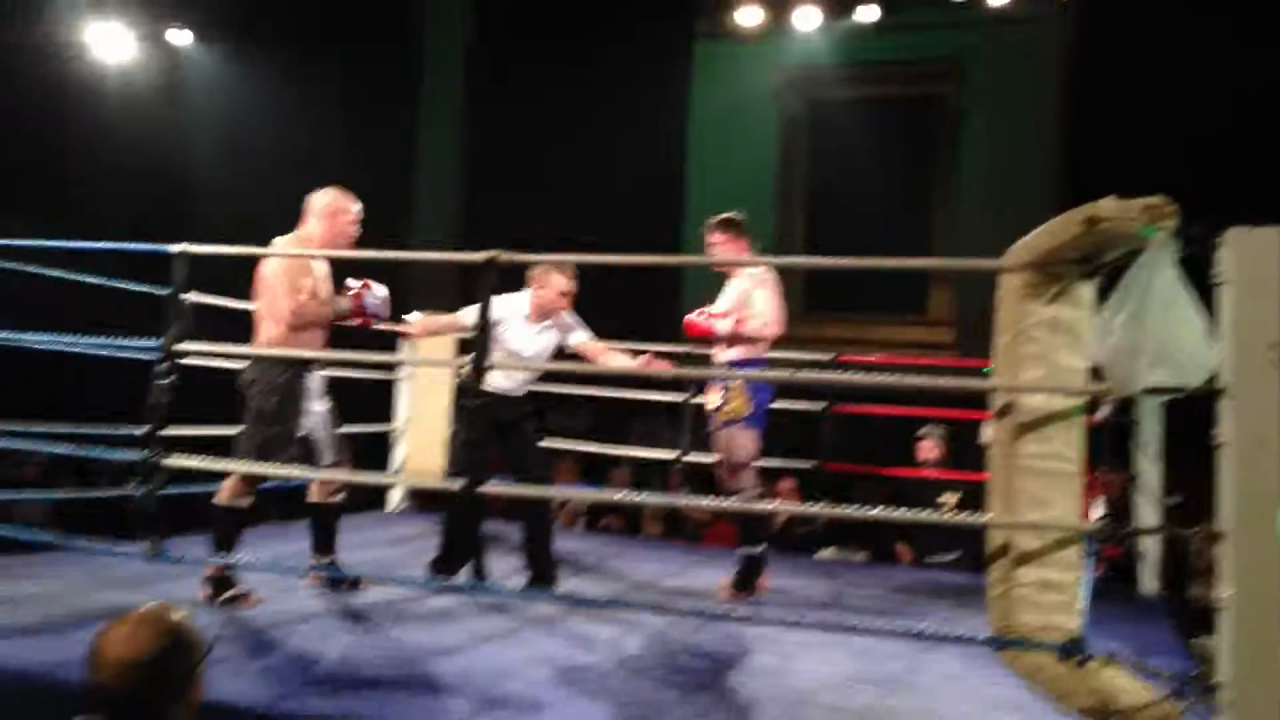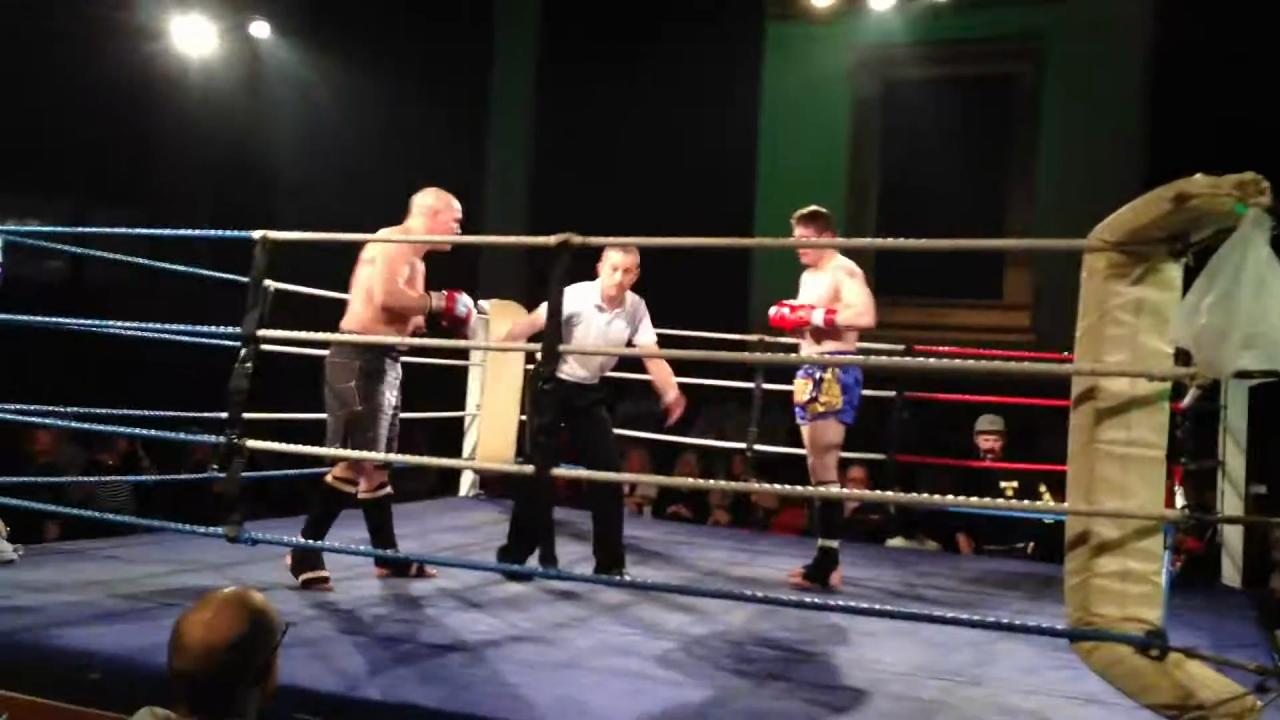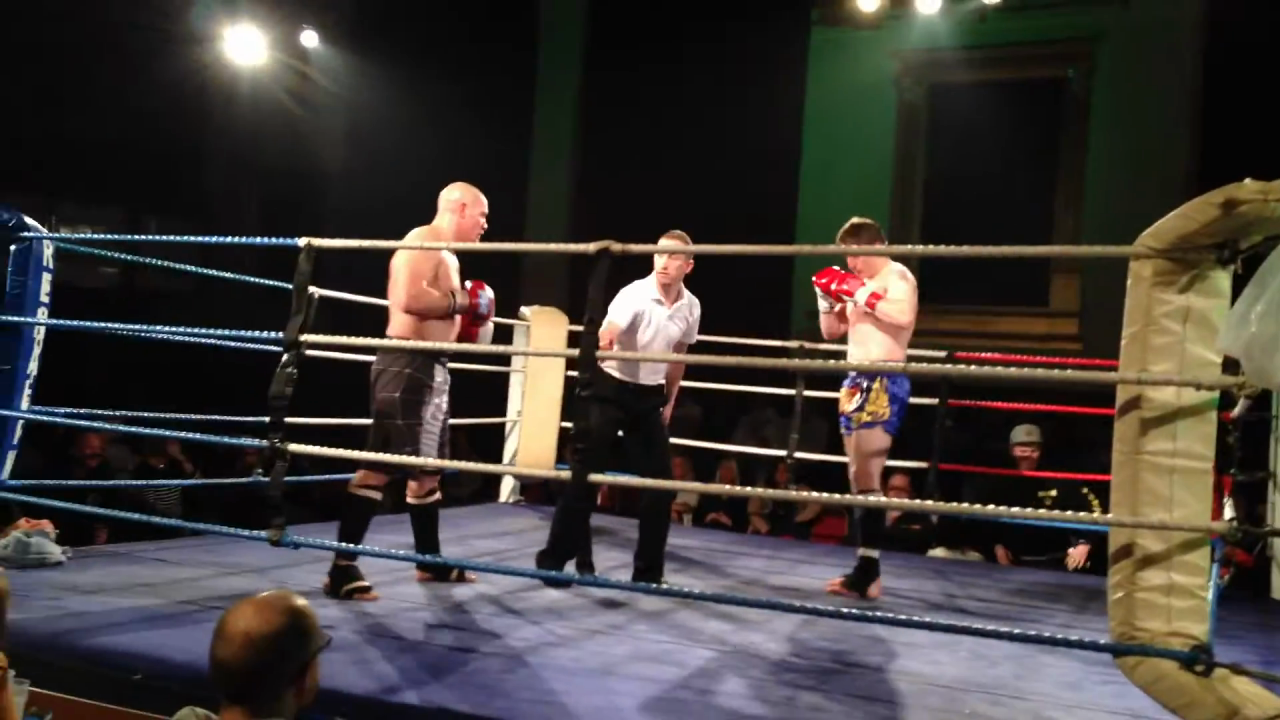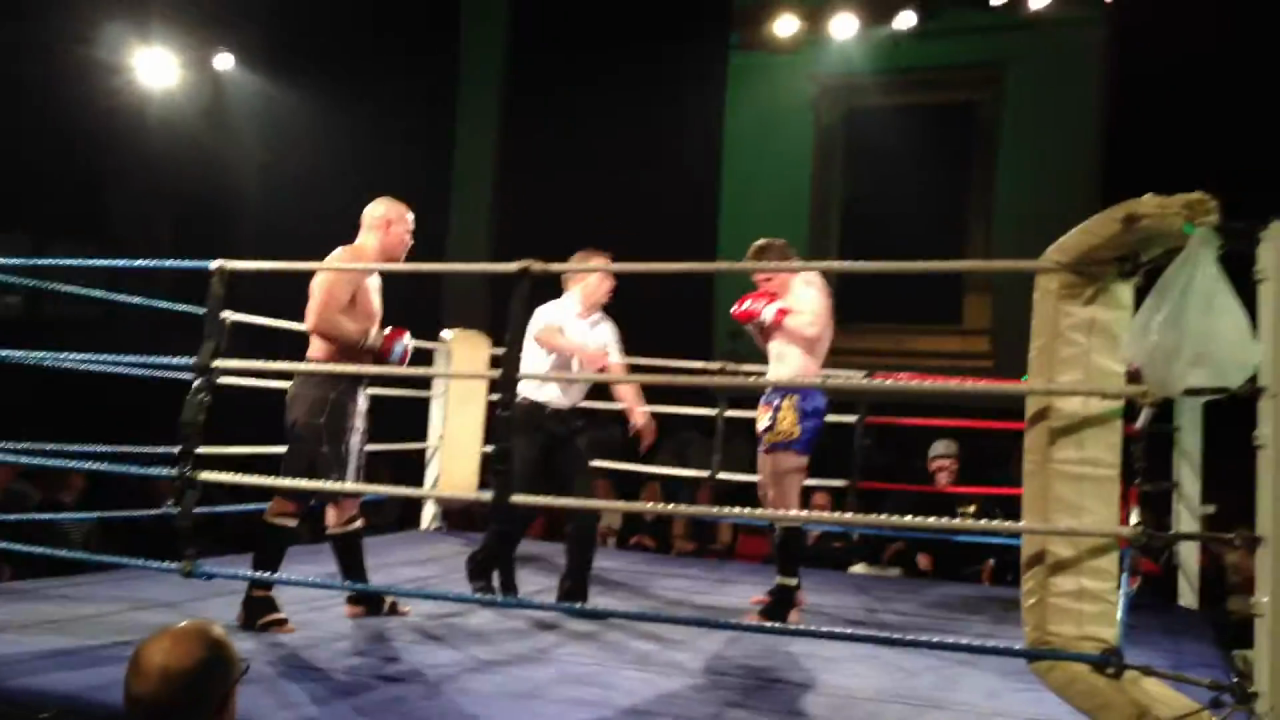
dt=0.4s
person 1, frame 1
left shoulder: (316, 260)
right shoulder: (289, 253)
right elbow: (291, 315)
left wrist: (348, 310)
right wrist: (348, 303)
left hip: (305, 374)
right hip: (278, 372)
left knee: (331, 466)
right knee: (248, 472)
left ankle: (324, 563)
right ankle: (218, 574)
person 1, frame 2
left shoulder: (411, 257)
right shoulder: (394, 242)
right elbow: (386, 298)
left wrist: (437, 316)
right wrist: (441, 304)
left hip: (382, 362)
right hip: (359, 359)
left knee: (377, 463)
right knee: (356, 460)
left ankle: (387, 556)
right ankle: (306, 550)
person 1, frame 3
left shoulder: (447, 255)
right shoulder: (422, 243)
right elbow: (410, 300)
left wrist: (465, 325)
right wrist: (465, 301)
left hip: (431, 368)
right hip: (406, 366)
left knee: (428, 467)
right knee: (380, 466)
left ankle: (429, 560)
right ankle: (342, 567)
person 1, frame 4
left shoulder: (370, 275)
right shoulder: (345, 264)
right elbow: (319, 321)
left wrist: (383, 349)
right wrist: (376, 342)
left hip: (347, 392)
right hip: (326, 389)
left knee: (346, 497)
right knee: (295, 494)
left ankle: (360, 594)
right ankle: (257, 598)
person 2, frame 1
left shoulder: (759, 276)
right shoulder: (735, 281)
left elbow: (772, 325)
left wrist: (719, 324)
right wrist: (709, 324)
left hip: (746, 376)
right hip: (727, 377)
left knee: (740, 472)
right knee: (731, 472)
left ankle: (752, 566)
right ankle: (753, 561)
person 2, frame 2
left shoulder: (844, 270)
right shoulder: (808, 277)
left elbow: (866, 316)
left wrist: (814, 316)
right wrist: (791, 317)
left hip: (834, 373)
right hip: (810, 372)
left knee: (824, 468)
right knee: (817, 469)
left ankle: (827, 564)
right ankle: (825, 558)
person 2, frame 3
left shoulder: (896, 274)
right shoulder: (858, 282)
left elbow: (903, 316)
right elbow: (832, 331)
left wrist: (859, 294)
right wrist: (828, 296)
left hip: (883, 383)
right hip: (856, 382)
left knee: (866, 474)
right knee: (859, 478)
left ankle: (867, 572)
right ankle: (866, 568)
person 2, frame 4
left shoulder: (809, 283)
right shoulder: (782, 297)
left elbow: (813, 328)
left wrist: (771, 311)
right wrist: (756, 320)
left hip: (797, 399)
right hip: (776, 397)
left knee: (784, 499)
right knee: (770, 494)
left ankle: (784, 602)
right ankle: (788, 585)
person 3, frame 1
left shoulder: (565, 323)
right shoulder: (502, 307)
left elbow: (599, 353)
right elbow: (455, 322)
left wrist: (637, 364)
right wrist: (419, 327)
left hip: (516, 406)
right hip: (478, 399)
left knee: (536, 484)
left ankle: (541, 575)
right ankle: (447, 566)
person 3, frame 2
left shoulder: (636, 308)
right shoulder: (575, 296)
left elbow: (652, 356)
right elbow: (533, 323)
left wrist: (670, 391)
right wrist: (505, 339)
left hip: (589, 394)
right hip: (550, 387)
left knee: (609, 473)
left ankle: (609, 563)
right ankle: (515, 554)
person 3, frame 3
left shoulder: (691, 307)
right shoulder: (634, 295)
right elbow: (606, 333)
left wrist: (669, 402)
right wrist: (601, 346)
left hip: (649, 398)
right hip: (608, 389)
left knee: (661, 485)
right knee: (584, 476)
left ankle: (648, 572)
right ankle: (553, 559)
person 3, frame 4
left shoulder: (605, 328)
right shoulder: (550, 313)
left elbow: (618, 377)
right elbow: (547, 337)
left wrist: (638, 412)
right wrist: (583, 352)
left hip: (564, 421)
right hip: (528, 416)
left knee: (585, 508)
right knee: (517, 502)
left ankle: (573, 594)
right ankle: (482, 566)
